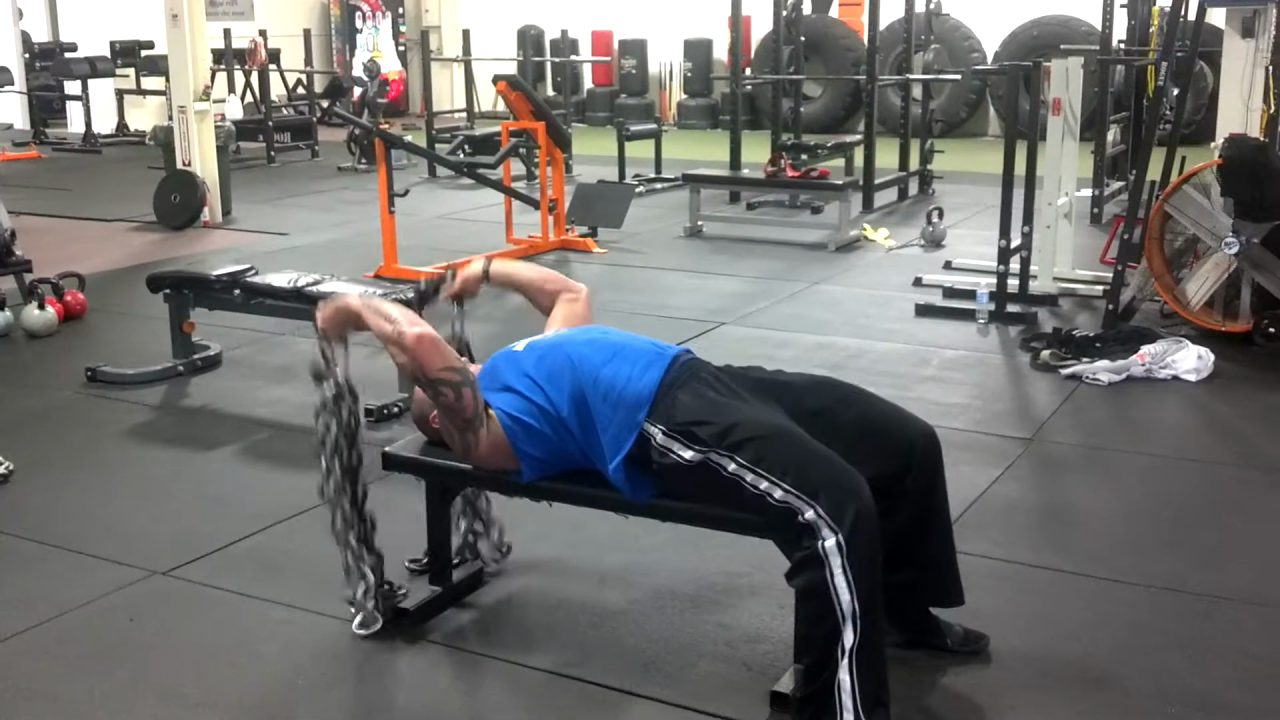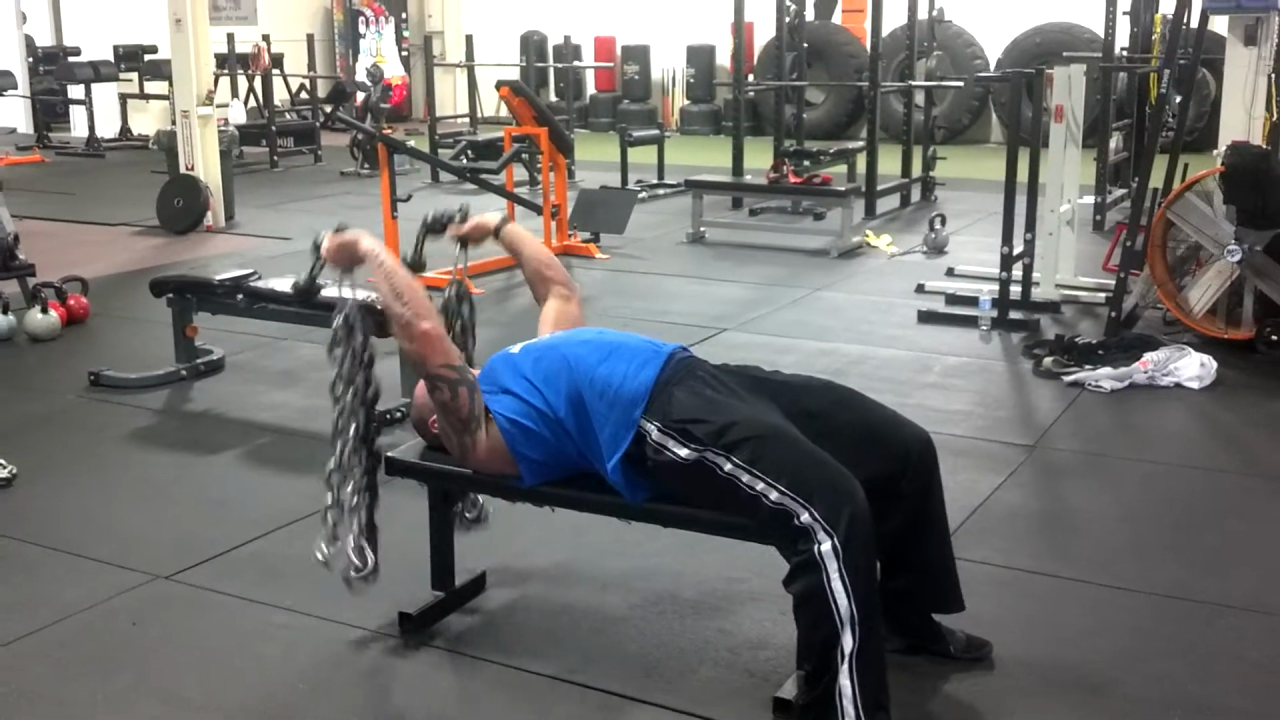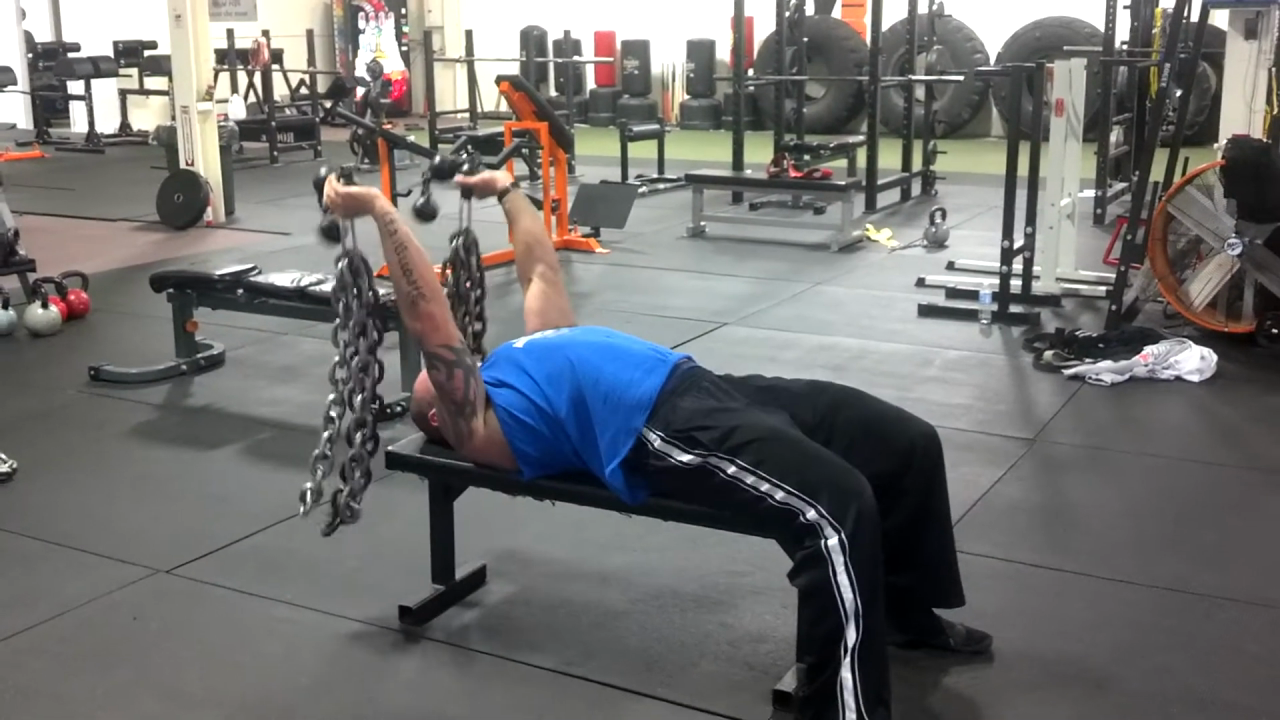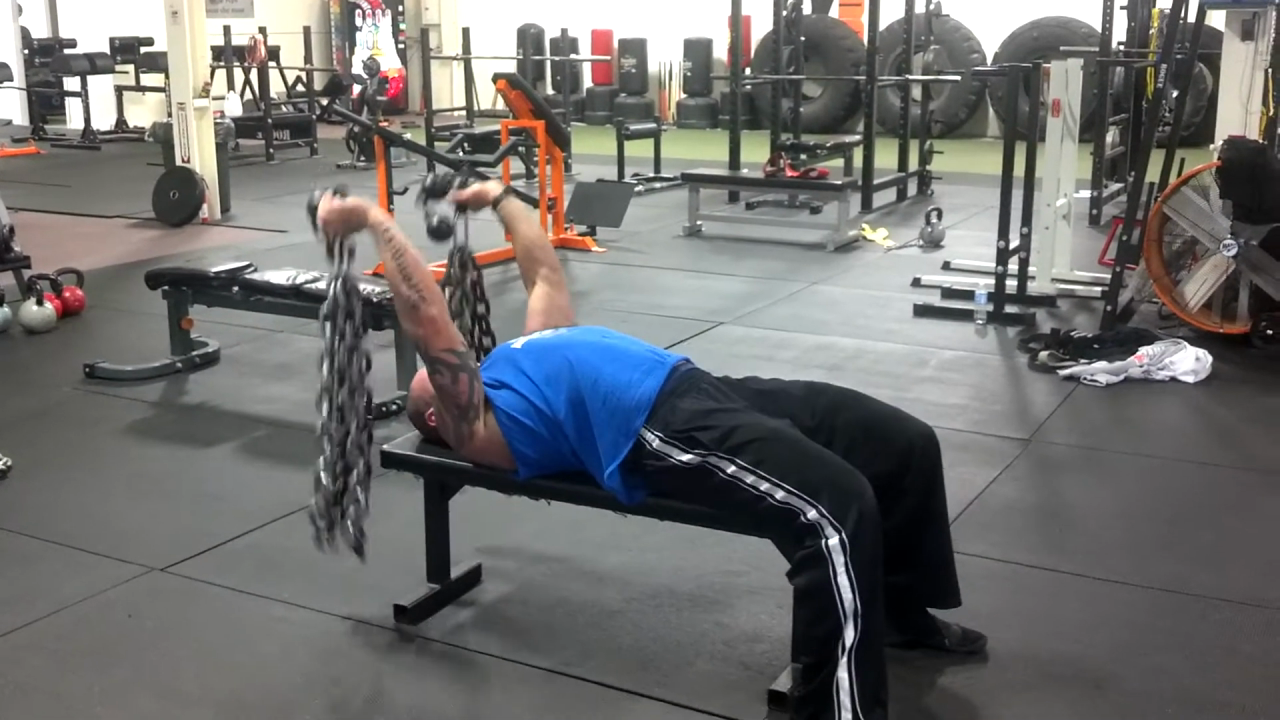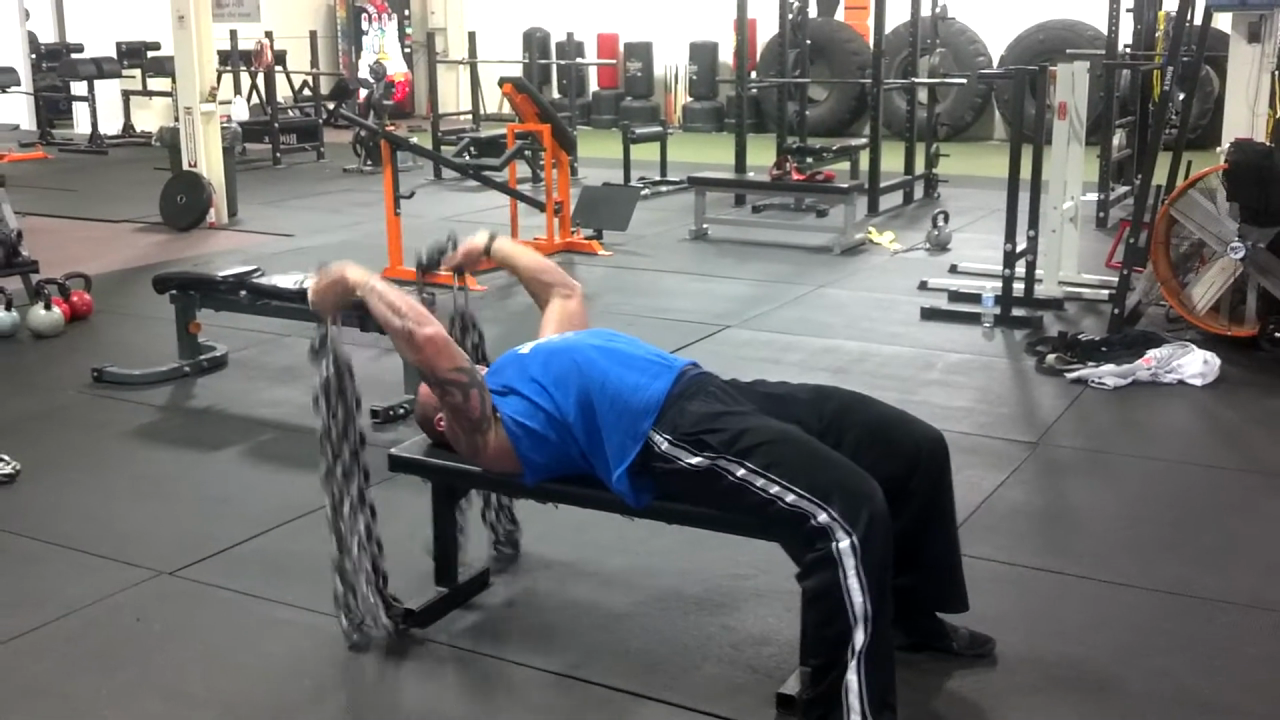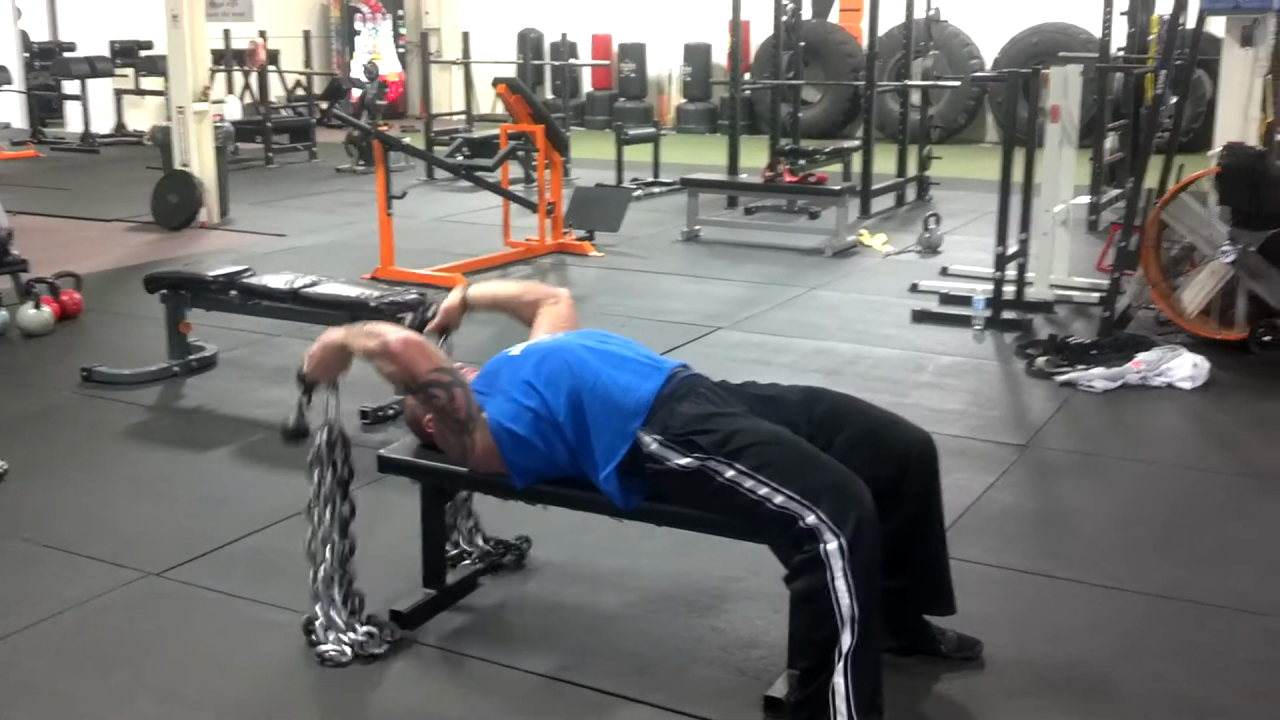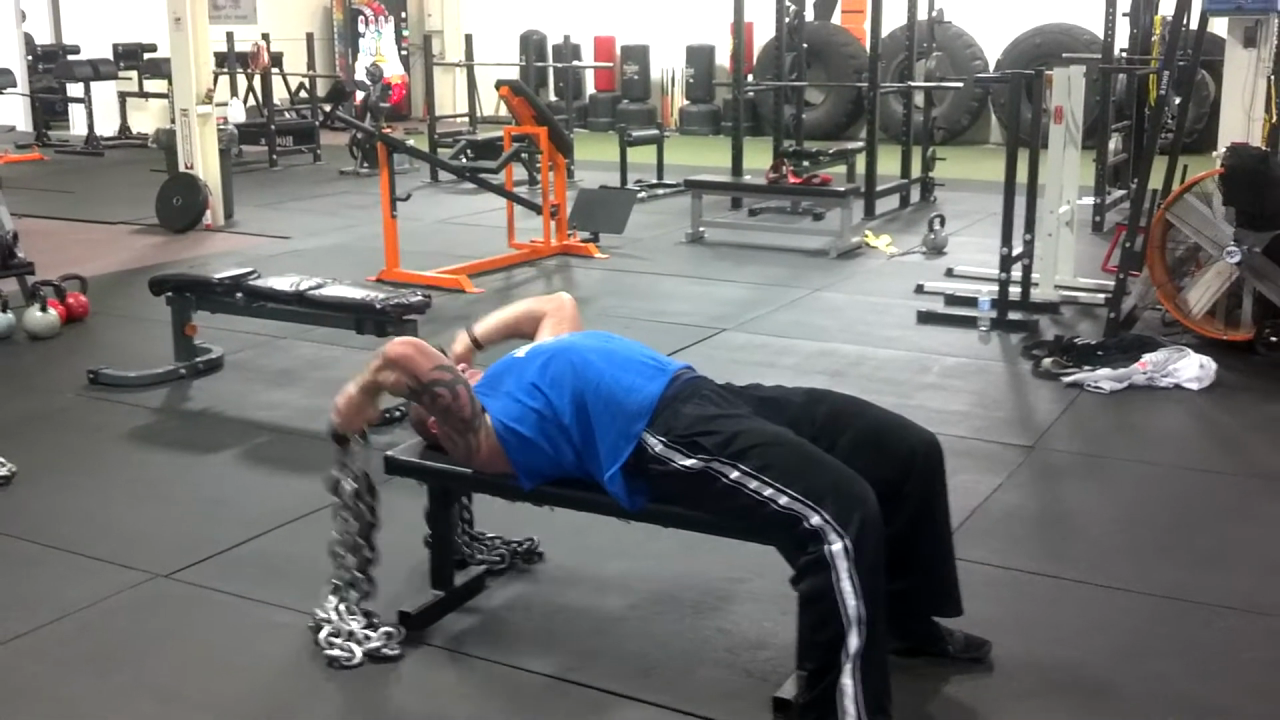
dt=0.2s
person 1, frame 1
left shoulder: (526, 372)
right shoulder: (479, 428)
left elbow: (572, 292)
right elbow: (419, 342)
left wrist: (486, 269)
right wrist: (353, 307)
left hip: (707, 380)
right hip: (666, 422)
left knee: (908, 444)
right knee: (837, 510)
left ankle: (903, 611)
person 1, frame 2
left shoulder: (526, 370)
right shoulder: (481, 434)
left elbow: (560, 286)
right elbow: (424, 334)
left wrist: (499, 227)
right wrist: (366, 248)
right hip: (666, 422)
left knee: (904, 450)
right knee: (831, 514)
left ankle: (905, 616)
person 1, frame 3
left shoulder: (531, 360)
right shoulder: (478, 426)
left elbow: (542, 272)
right elbow: (427, 313)
left wrist: (506, 189)
right wrist: (375, 205)
left hip: (709, 388)
right hip: (665, 429)
left knee: (909, 444)
right knee: (837, 509)
left ankle: (907, 610)
person 1, frame 4
left shoulder: (528, 357)
right shoulder: (478, 426)
left elbow: (545, 274)
right elbow: (428, 319)
left wrist: (502, 196)
right wrist: (369, 215)
left hip: (703, 388)
right hip: (664, 431)
left knee: (906, 446)
right knee: (838, 508)
left ankle: (901, 609)
person 1, frame 5
left shoulder: (532, 368)
right shoulder: (485, 433)
left elbow: (563, 289)
right elbow: (427, 340)
left wrist: (490, 244)
right wrist: (353, 279)
left hip: (711, 393)
right hip: (669, 434)
left knee: (916, 449)
right knee: (847, 513)
left ankle: (911, 614)
person 1, frame 6
left shoulder: (518, 373)
right shoulder: (473, 434)
left elbow: (556, 300)
right elbow: (404, 350)
left wrist: (466, 296)
right wrist: (340, 339)
left hip: (698, 394)
right hip: (658, 435)
left knee: (904, 451)
right knee: (836, 515)
left ankle: (899, 617)
person 1, frame 7
left shoulder: (525, 377)
right shoulder: (478, 433)
left elbow: (559, 304)
right elbow: (409, 357)
left wrist: (473, 335)
right wrist: (362, 391)
left hip: (704, 395)
right hip: (664, 437)
left knee: (909, 453)
right knee: (842, 516)
left ankle: (905, 619)
